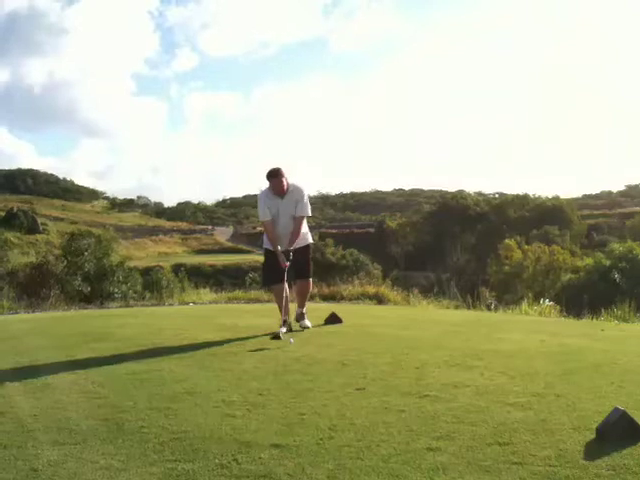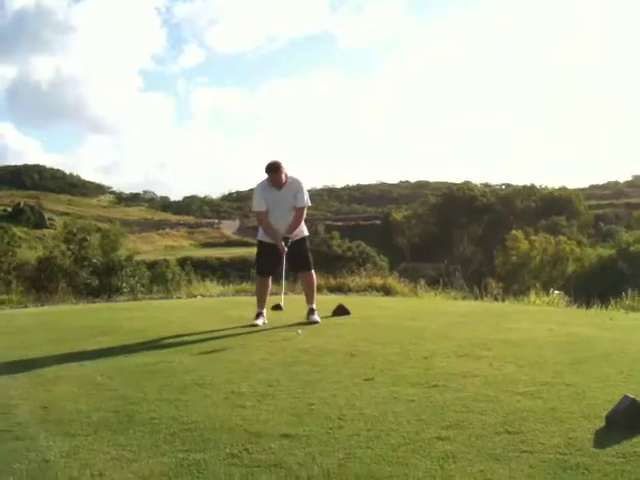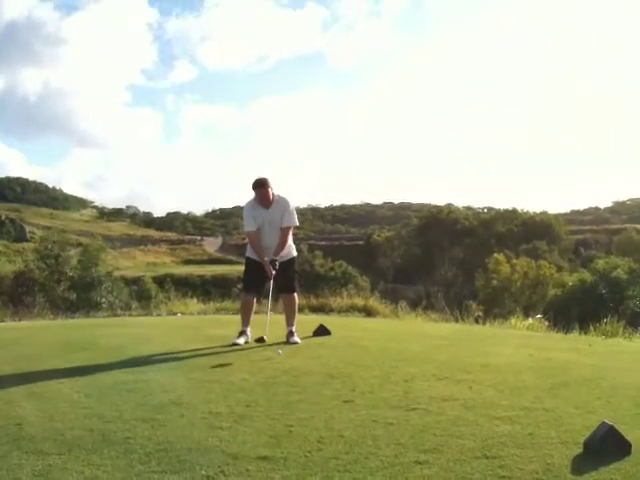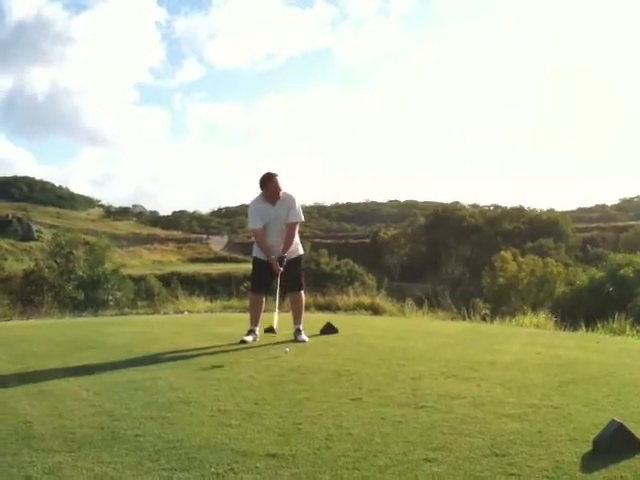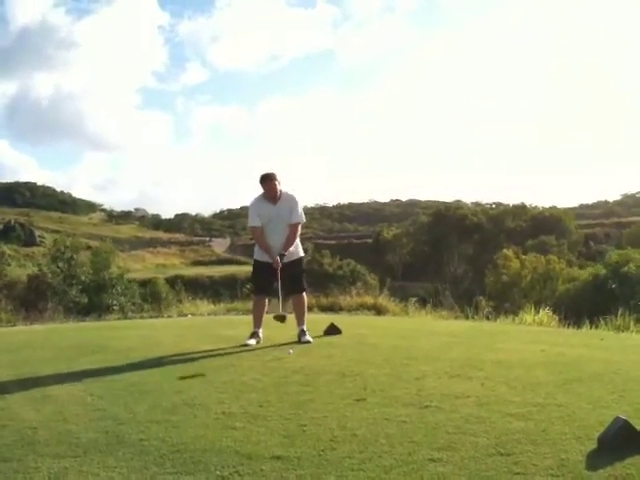
dt=1s
person 1, frame 1
left shoulder: (299, 192)
right shoulder: (263, 197)
left elbow: (299, 223)
right elbow: (268, 227)
left wrist: (290, 247)
right wrist: (278, 252)
left hip: (300, 242)
right hip: (274, 245)
left knee: (305, 279)
right knee: (277, 283)
left ankle: (301, 312)
right ankle: (285, 320)
person 1, frame 2
left shoulder: (297, 185)
right shoulder: (260, 189)
left elbow: (300, 213)
right elbow: (261, 219)
left wrist: (287, 235)
right wrist: (277, 240)
left hip: (296, 235)
right hip: (268, 238)
left knee: (307, 271)
right knee: (263, 275)
left ankle: (311, 309)
right ankle: (261, 313)
person 1, frame 3
left shoulder: (285, 204)
right shoulder: (249, 208)
left elbow: (286, 233)
right elbow: (253, 238)
left wrist: (275, 258)
right wrist: (265, 262)
left hip: (284, 255)
right hip: (256, 256)
left knee: (290, 292)
right knee: (248, 292)
left ankle: (291, 331)
right ankle: (244, 331)
person 1, frame 4
left shoulder: (290, 200)
right shoulder: (255, 206)
left elbow: (292, 230)
right elbow: (259, 236)
left wrist: (283, 255)
right wrist: (272, 260)
left hip: (291, 253)
right hip: (263, 255)
left knee: (296, 290)
right knee: (257, 292)
left ankle: (298, 329)
right ankle: (253, 330)
person 1, frame 5
left shoulder: (292, 201)
right shoulder: (255, 205)
left elbow: (295, 230)
right elbow: (257, 234)
left wrist: (283, 252)
right wrist: (272, 255)
left hip: (291, 255)
right hip: (264, 257)
left knee: (298, 292)
right knee: (259, 294)
left ankle: (302, 330)
right ankle: (256, 332)
